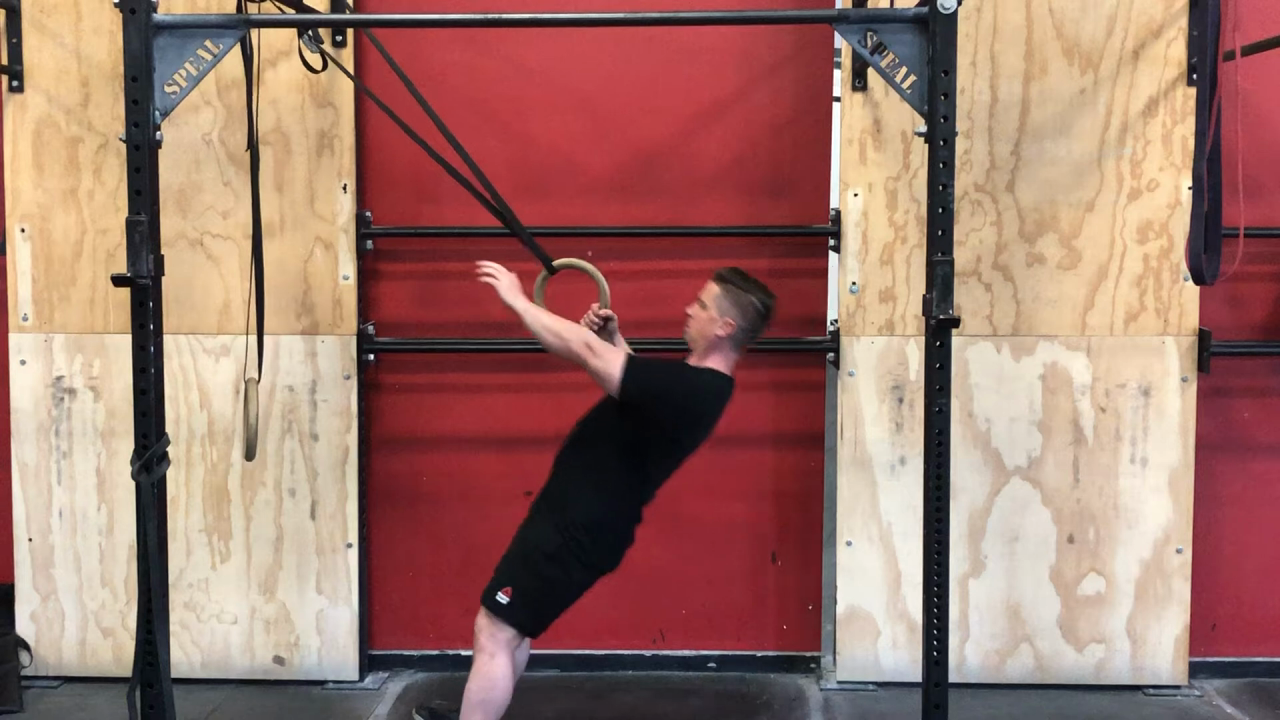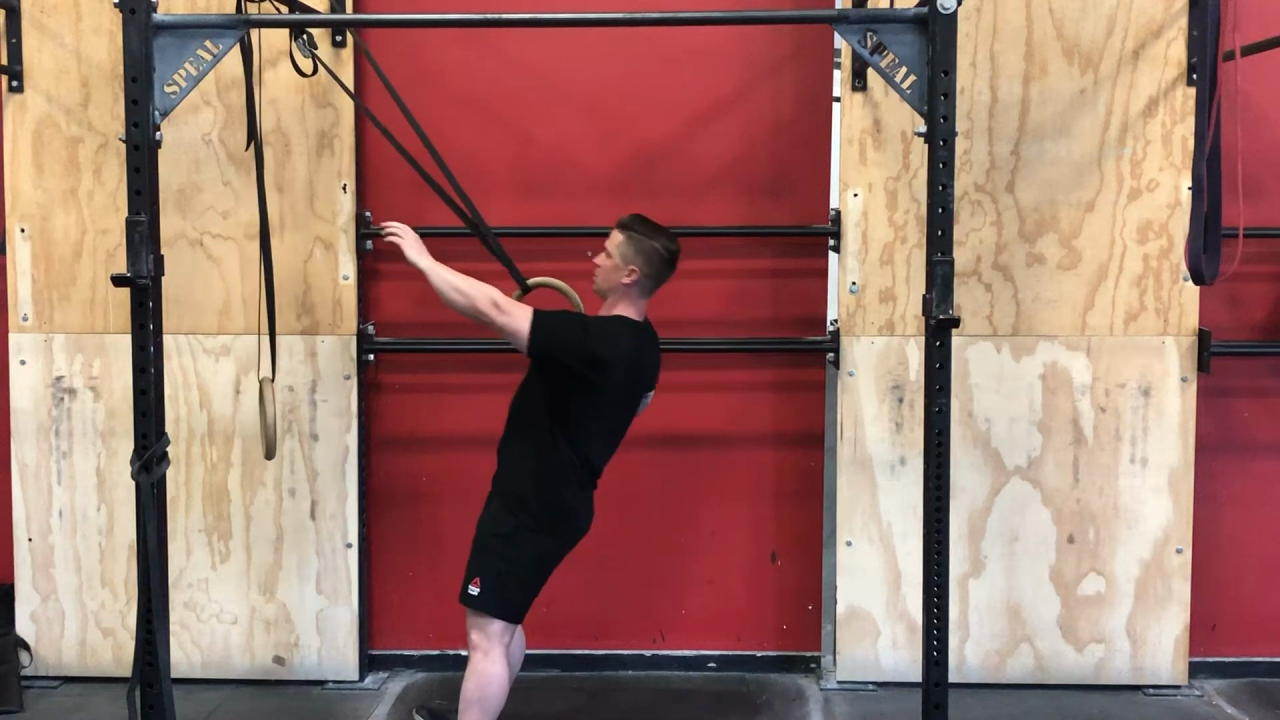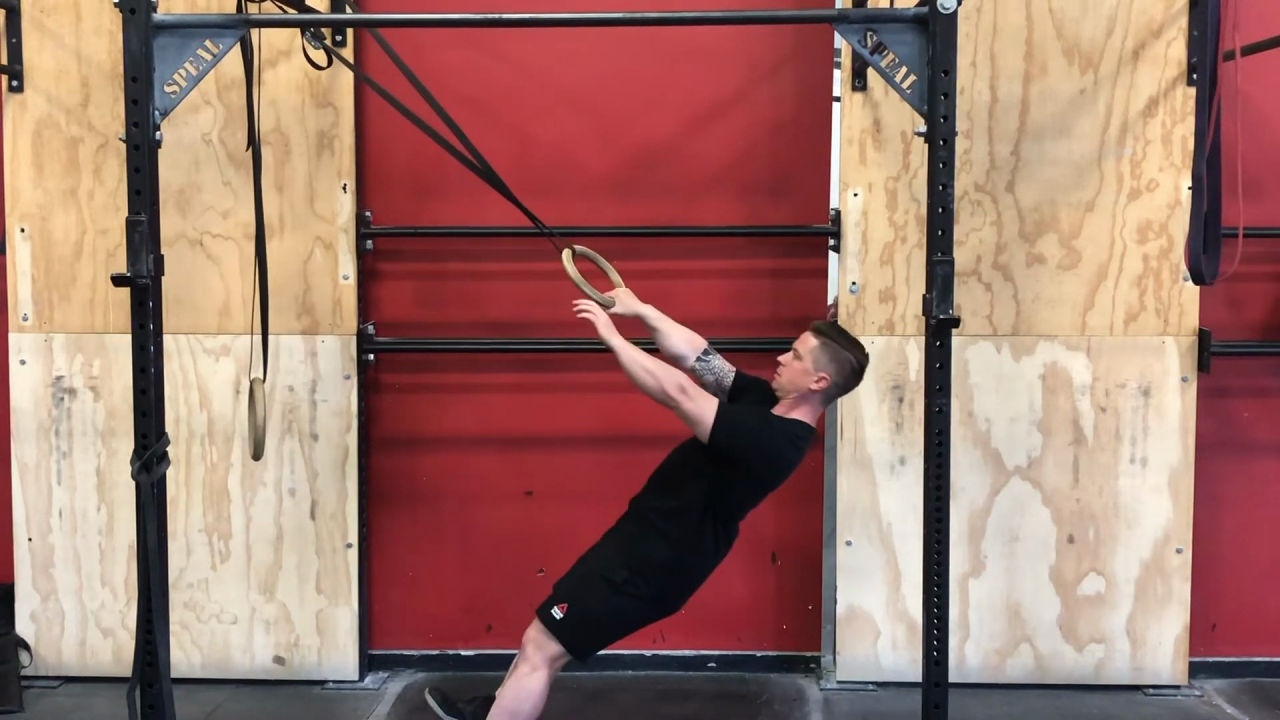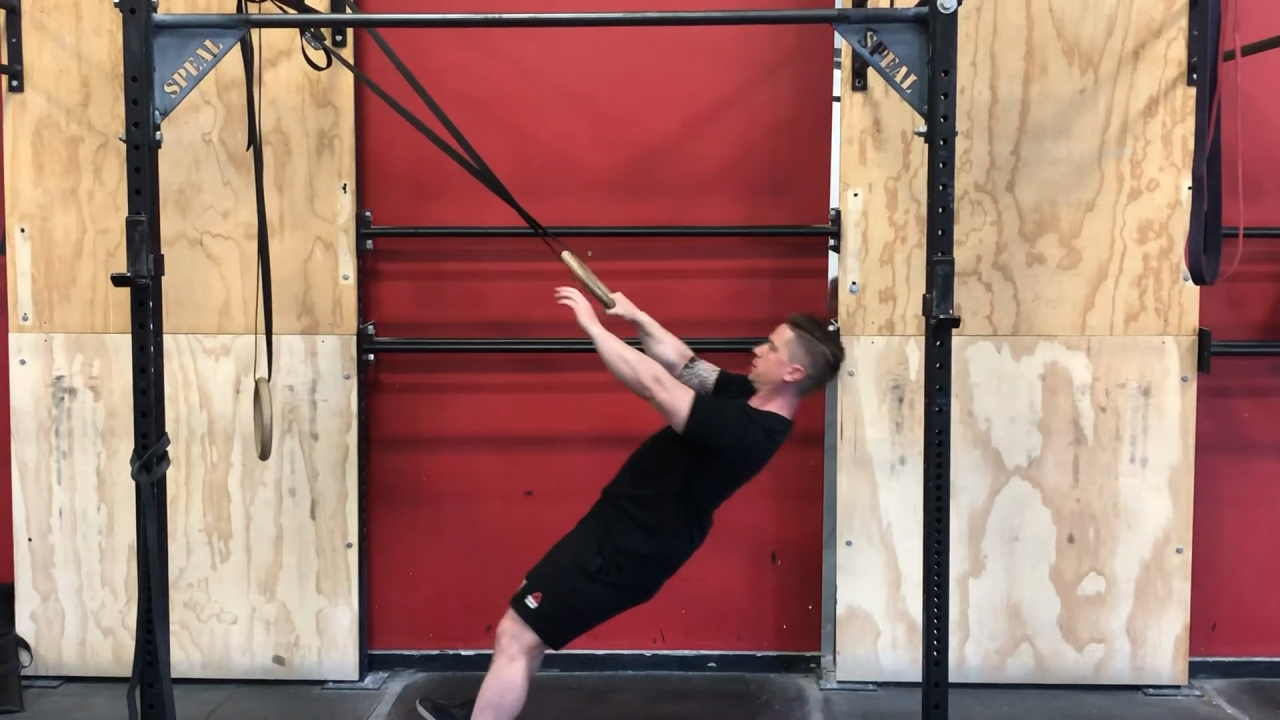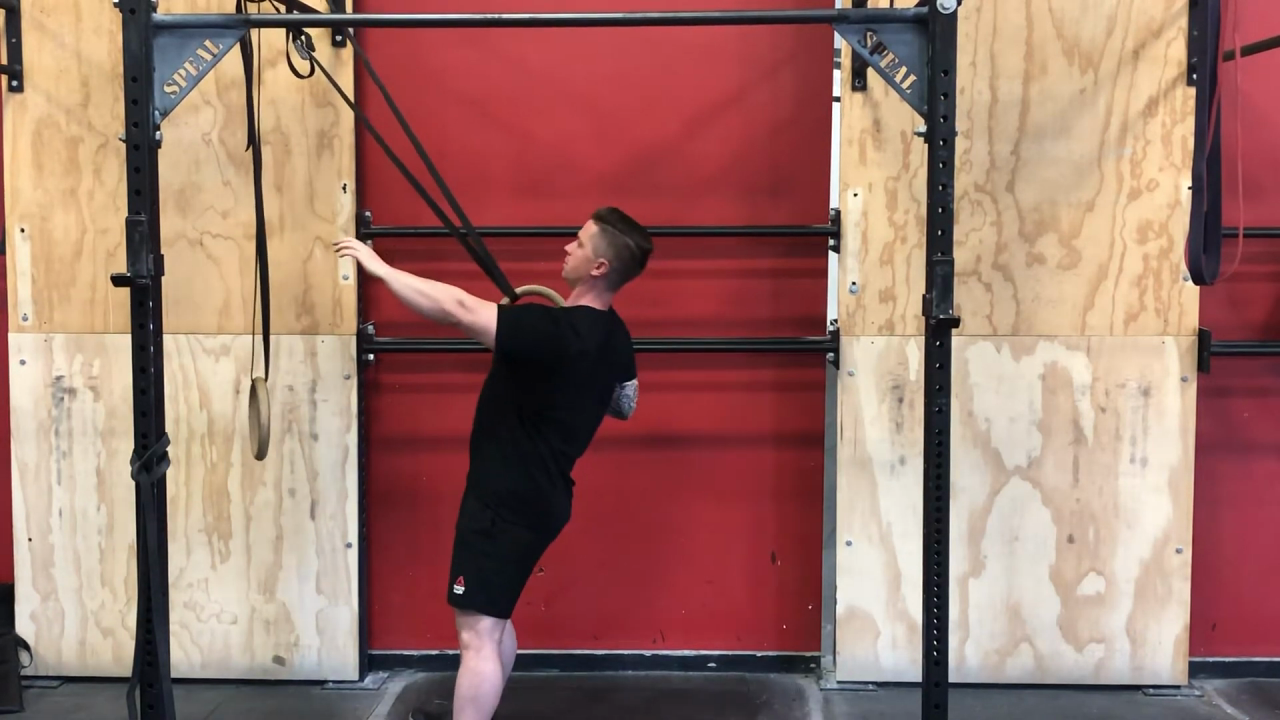
dt=1s
person 1, frame 1
left shoulder: (688, 391)
right shoulder: (698, 379)
left elbow: (586, 352)
right elbow: (644, 381)
left wrist: (515, 299)
right wrist: (614, 336)
left hip: (577, 526)
right hip: (581, 515)
left knee: (495, 634)
right knee: (512, 625)
person 1, frame 2
left shoulder: (597, 340)
right shoulder: (637, 342)
left elbow: (494, 309)
right elbow: (640, 404)
left wrist: (422, 258)
left hip: (534, 504)
right hip: (550, 498)
left knee: (486, 632)
right knee: (501, 621)
person 1, frame 3
left shoulder: (772, 441)
right shoulder: (767, 402)
left elbow: (678, 394)
right elbow: (697, 358)
left wrist: (611, 335)
right wrist: (640, 310)
left hip: (651, 562)
right hip: (645, 538)
left knee: (540, 647)
right knee: (549, 620)
person 1, frame 4
left shoulder: (746, 431)
right shoulder: (748, 401)
left elbow: (655, 385)
right elbow: (683, 364)
left wrist: (592, 325)
right wrist: (636, 318)
left hip: (623, 549)
right hip: (622, 529)
left knee: (515, 638)
right knee: (529, 624)
person 1, frame 5
left shoulder: (559, 332)
right shoulder: (611, 335)
left elbow: (457, 308)
right elbow: (625, 405)
left wrist: (380, 268)
left hip: (509, 500)
right hip: (532, 495)
left knee: (477, 633)
right knee: (493, 621)
